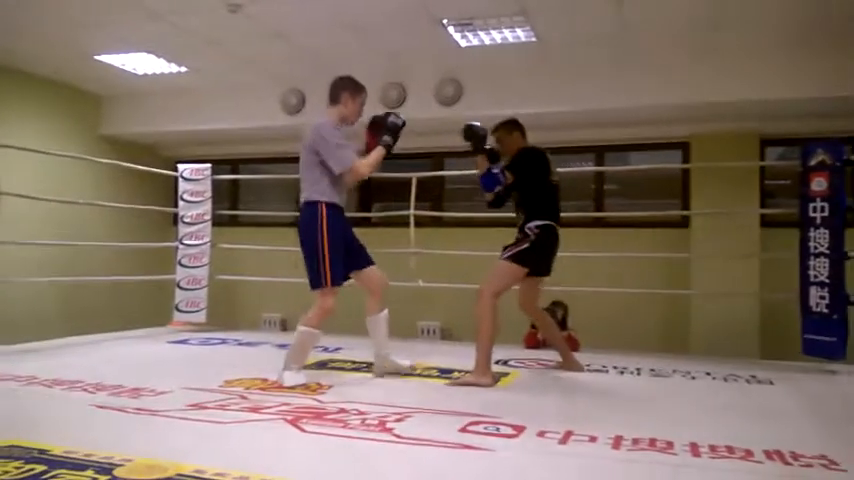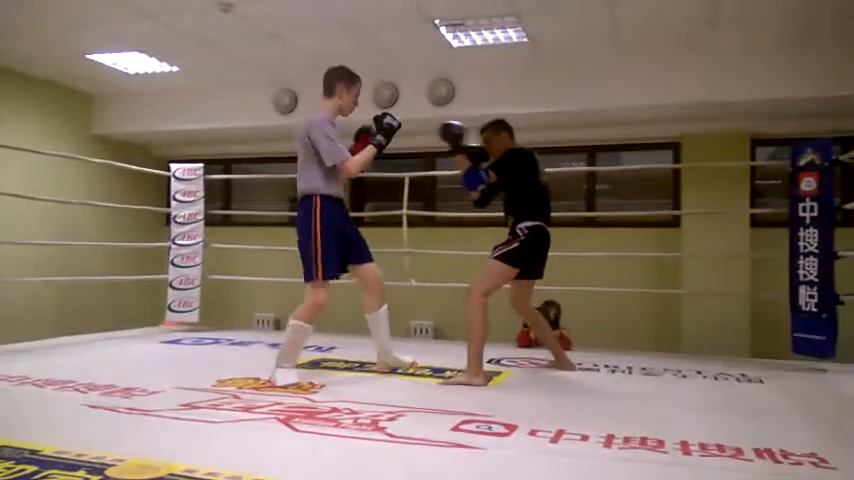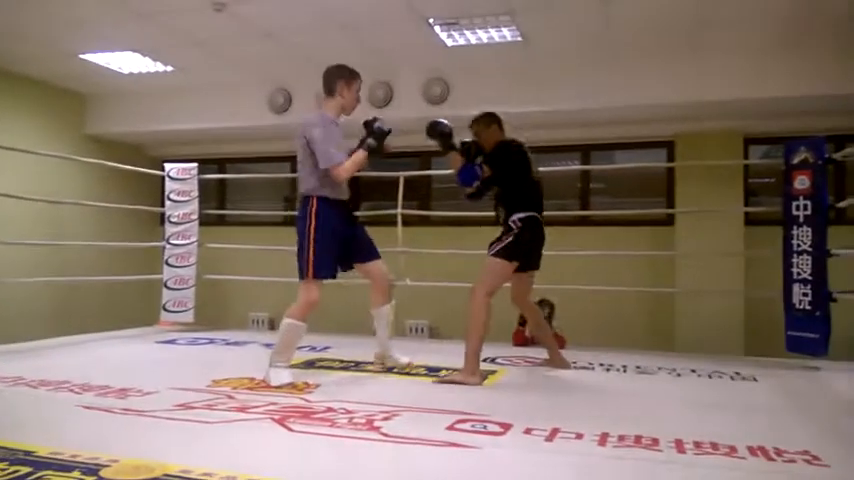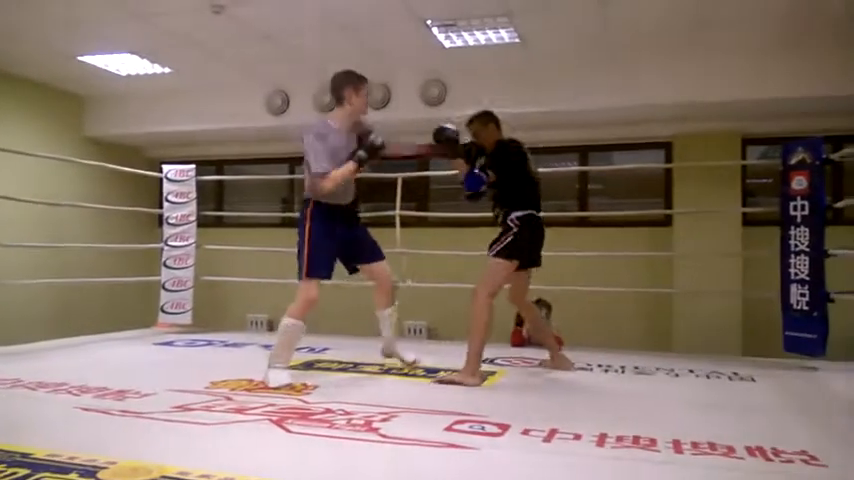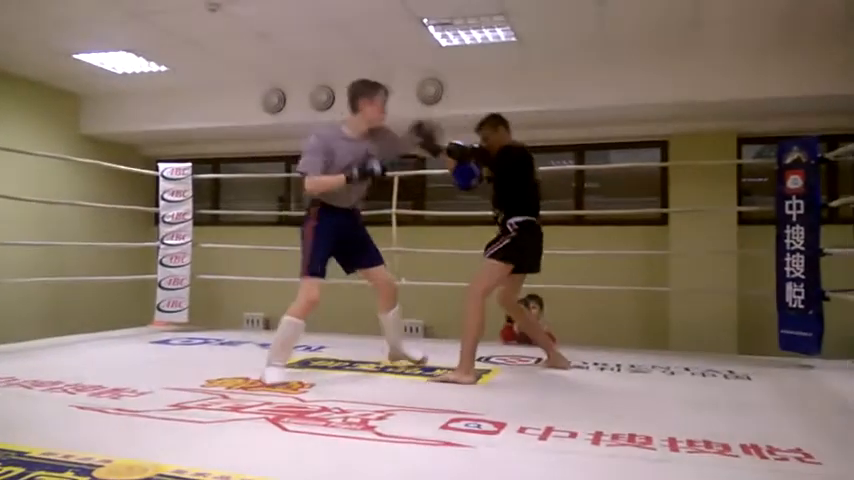
dt=0.1s
person 1, frame 1
left shoulder: (332, 133)
right shoulder: (324, 130)
left elbow: (348, 178)
right elbow: (360, 171)
left wrist: (376, 141)
right wrist: (387, 140)
left hip: (335, 218)
right hip: (321, 217)
left knee: (376, 282)
right knee: (326, 302)
left ankle: (383, 359)
right ankle: (291, 368)
person 1, frame 2
left shoulder: (327, 124)
right shoulder: (317, 124)
right elbow: (350, 168)
left wrist: (370, 143)
right wrist: (379, 139)
left hip: (338, 210)
right hip: (318, 210)
left knee: (374, 280)
right knee: (317, 297)
left ankle: (386, 355)
right ankle: (283, 365)
person 1, frame 3
left shoulder: (332, 124)
right shoulder: (316, 125)
right elbow: (342, 172)
left wrist: (367, 145)
right wrist: (371, 143)
left hip: (342, 209)
right hip: (318, 210)
left knee: (381, 278)
right knee: (310, 296)
left ankle: (384, 352)
right ankle: (278, 365)
person 1, frame 4
left shoulder: (357, 128)
right shoulder: (316, 134)
left elbow: (385, 152)
right elbow: (327, 183)
right wrist: (360, 156)
left hip: (348, 215)
right hip: (318, 216)
left knee: (386, 279)
right knee: (308, 295)
left ankle: (390, 346)
right ankle: (277, 365)
person 1, frame 5
left shoulder: (377, 136)
right shoulder: (323, 137)
left elbow: (408, 151)
right elbow: (311, 186)
right wrist: (354, 175)
left hip: (350, 219)
right hip: (322, 218)
left knee: (386, 284)
right knee: (309, 295)
left ankle: (397, 348)
right ankle: (275, 363)
person 2, frame 1
left shoulder: (531, 155)
right shoulder: (521, 169)
left elbow: (491, 183)
right elbow: (493, 200)
left wrist: (479, 151)
right wrist: (489, 164)
left hip: (536, 235)
right hip: (541, 237)
left knee: (487, 293)
right knee: (528, 304)
left ankle: (482, 371)
right ankle: (569, 359)
person 2, frame 2
left shoulder: (517, 156)
right shoulder: (510, 167)
left elbow: (474, 182)
right elbow: (479, 199)
left wrist: (458, 149)
right wrist: (475, 163)
left hip: (526, 236)
right hip: (534, 238)
left knee: (477, 292)
right knee: (520, 304)
left ankle: (474, 371)
right ankle: (561, 358)
person 2, frame 3
left shoulder: (508, 148)
right shoulder: (501, 160)
left elbow: (469, 179)
right elbow: (473, 192)
left wrist: (448, 147)
right wrist: (467, 157)
left hip: (521, 228)
right hip: (527, 231)
left knee: (481, 291)
right knee: (521, 299)
left ankle: (471, 370)
right ankle: (556, 356)
person 2, frame 4
left shoulder: (505, 148)
right shoulder: (503, 156)
left elbow: (477, 185)
right elbow: (472, 193)
left wrist: (456, 156)
right wrist: (467, 159)
left hip: (520, 227)
right hip: (527, 229)
left knee: (483, 292)
right knee: (519, 297)
left ankle: (471, 371)
right ankle: (558, 357)
person 2, frame 5
left shoulder: (513, 153)
right shoulder: (512, 157)
left elbow: (467, 178)
right elbow: (472, 176)
left wrist: (444, 153)
right wrist: (471, 158)
left hip: (517, 231)
right hip: (526, 234)
left knee: (476, 292)
right knee: (507, 300)
left ankle: (465, 369)
right ankle: (554, 356)
